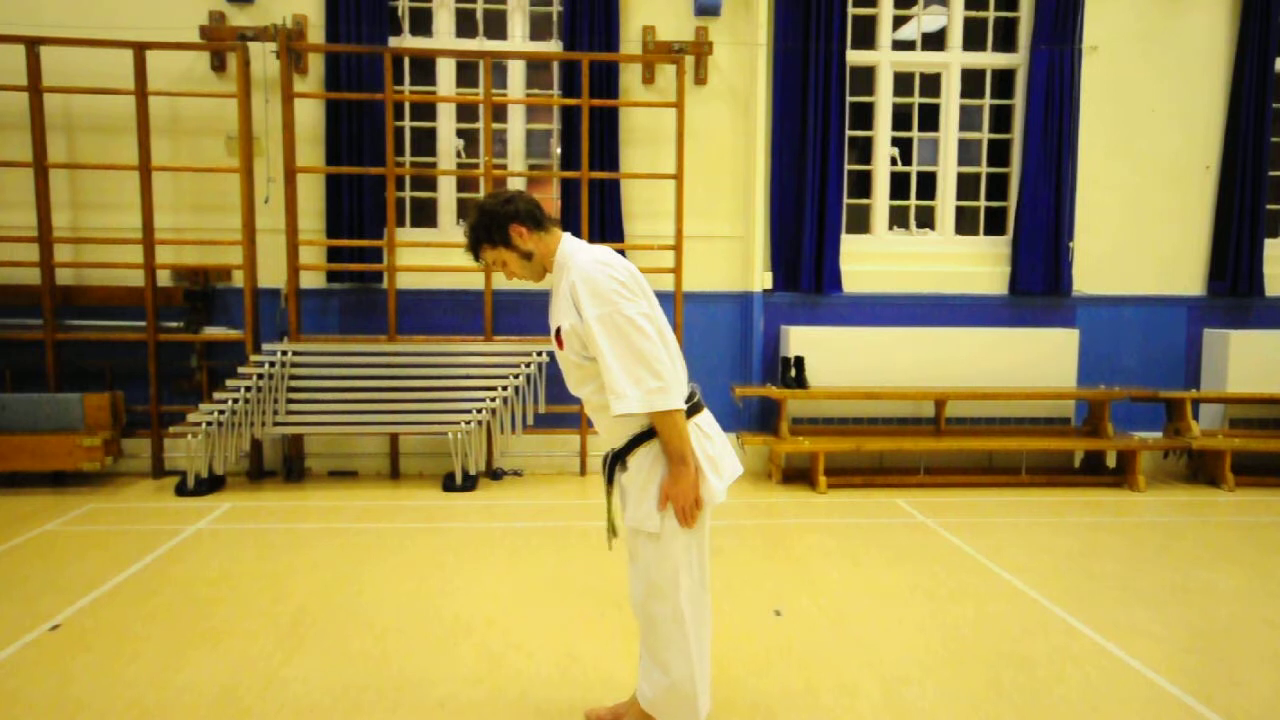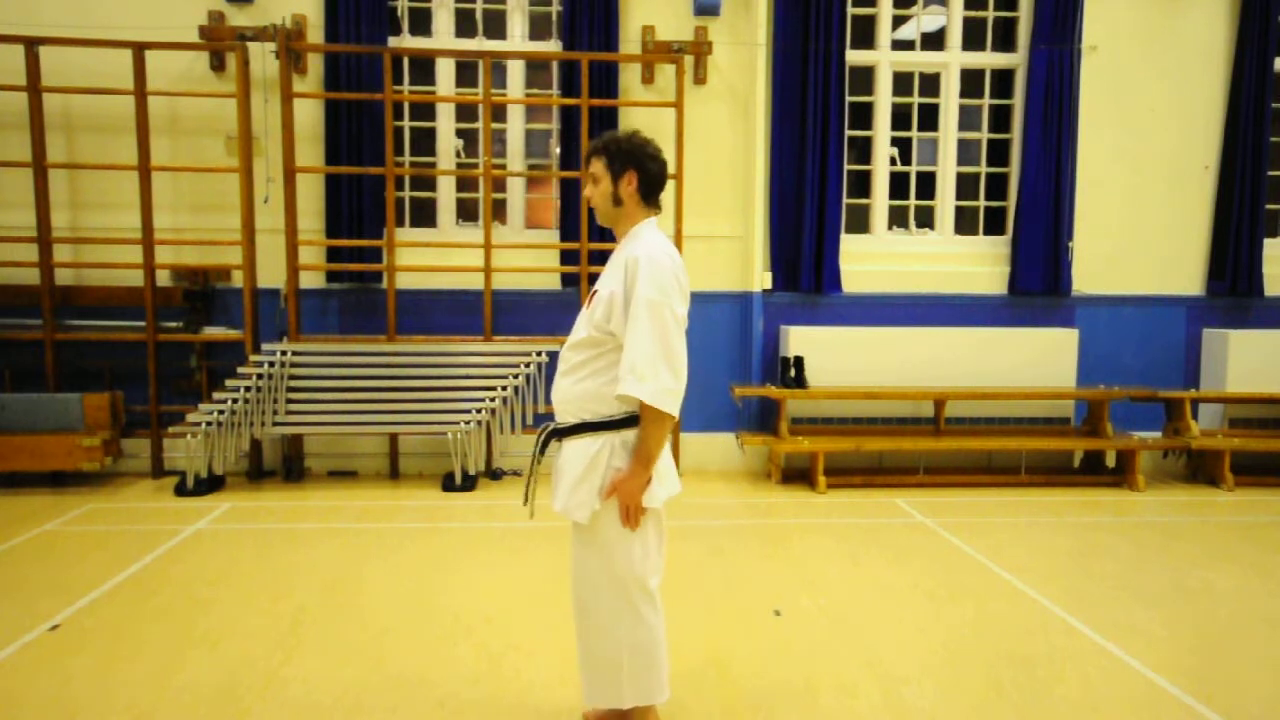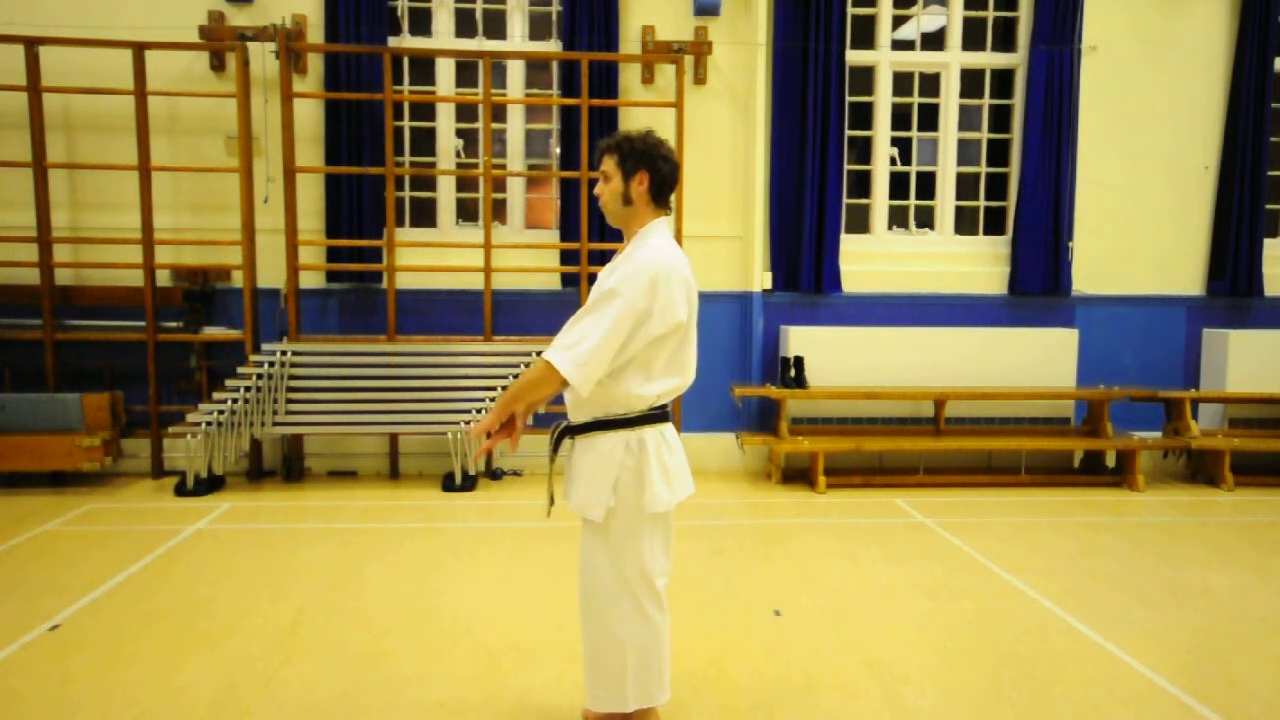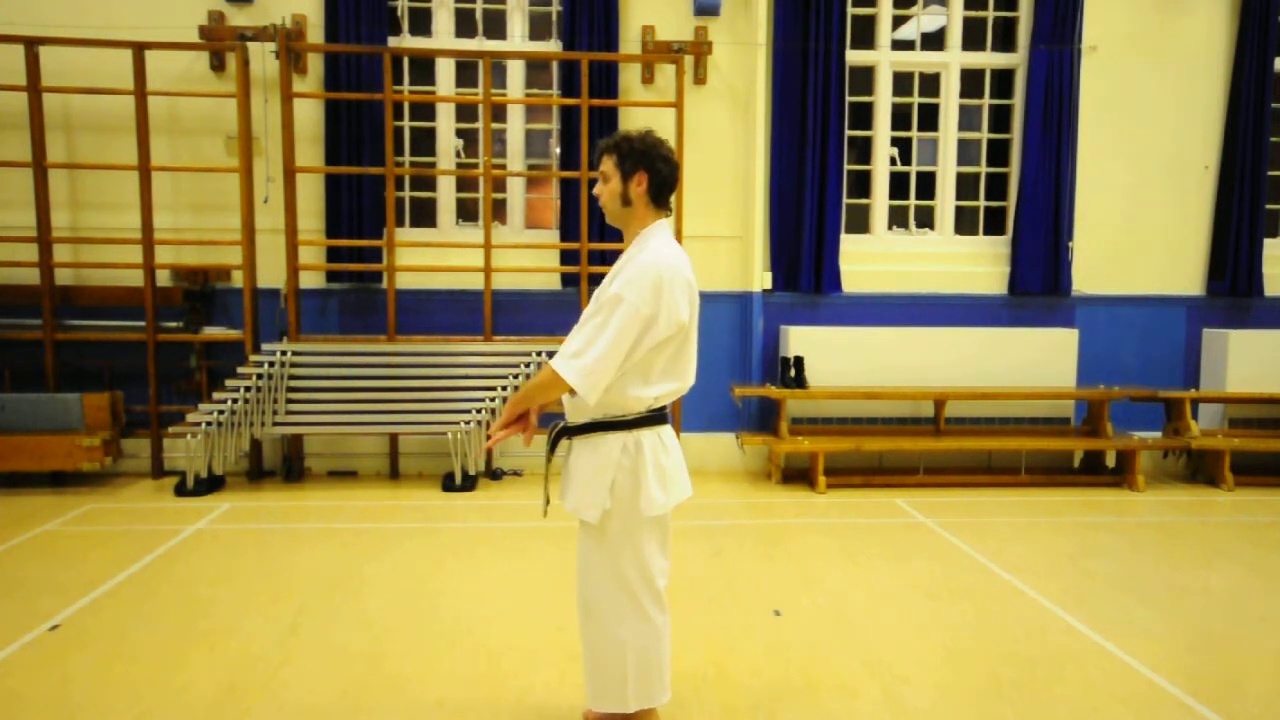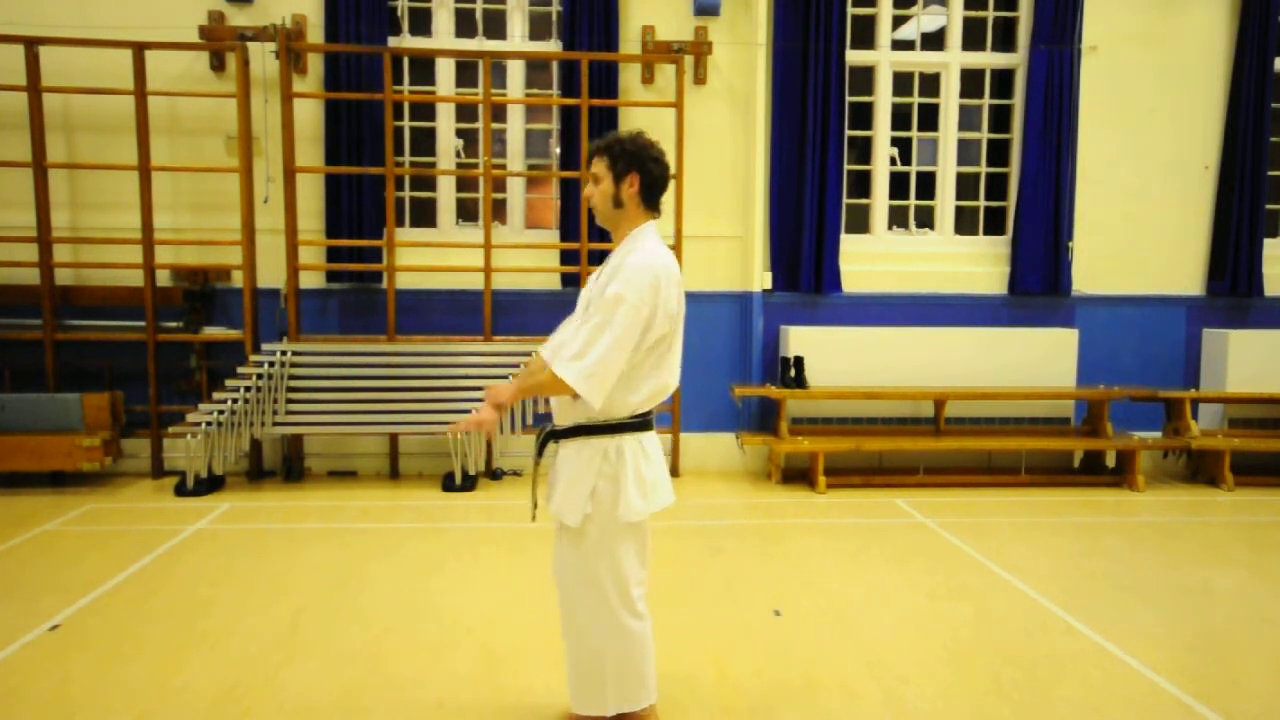
dt=1s
person 1, frame 1
left shoulder: (592, 273)
right shoulder: (570, 279)
left elbow: (653, 378)
left wrist: (681, 467)
left hip: (668, 452)
right hip: (644, 453)
left knee: (670, 594)
right knee: (652, 589)
person 1, frame 2
left shoulder: (651, 259)
right shoulder: (630, 255)
left elbow: (660, 381)
left wrist: (640, 470)
left hip: (614, 455)
right hip: (598, 450)
left knee: (620, 590)
right knee: (610, 589)
person 1, frame 3
left shoulder: (652, 265)
right shoulder: (641, 258)
left elbow: (575, 355)
right elbow: (584, 353)
left wrist: (503, 405)
right wrist: (522, 408)
left hip: (628, 455)
right hip: (620, 448)
left knee: (627, 592)
right knee: (615, 589)
person 1, frame 4
left shoulder: (653, 265)
right shoulder: (648, 259)
left elbow: (582, 363)
right elbow: (595, 358)
left wrist: (519, 402)
right wrist: (537, 402)
left hip: (625, 454)
right hip: (622, 448)
left knee: (627, 593)
right knee: (621, 589)
person 1, frame 5
left shoulder: (646, 267)
right shoulder: (625, 261)
left elbow: (584, 373)
right elbow: (565, 345)
left wrist: (511, 390)
right wrist: (504, 400)
left hip: (610, 458)
right hip: (597, 454)
left knee: (608, 594)
right knee: (587, 586)
